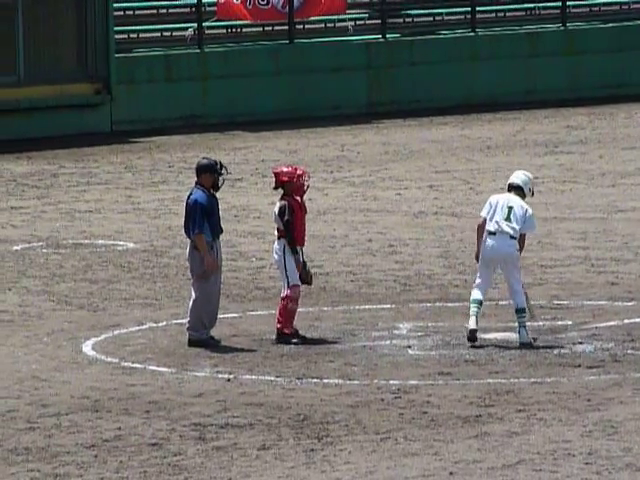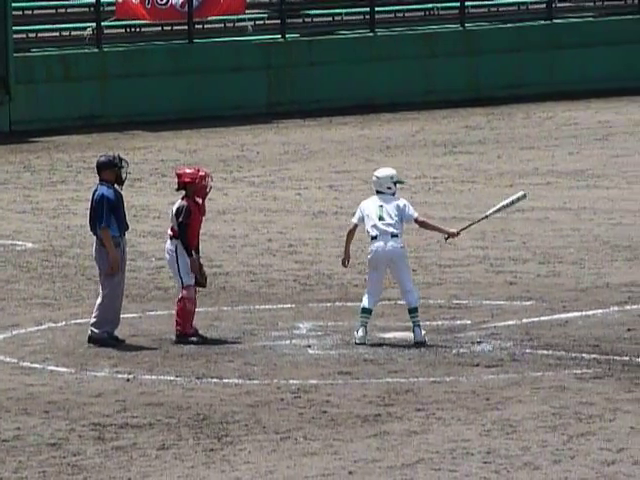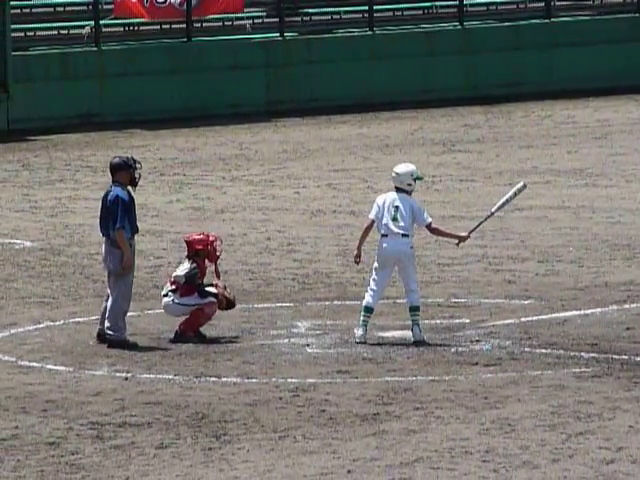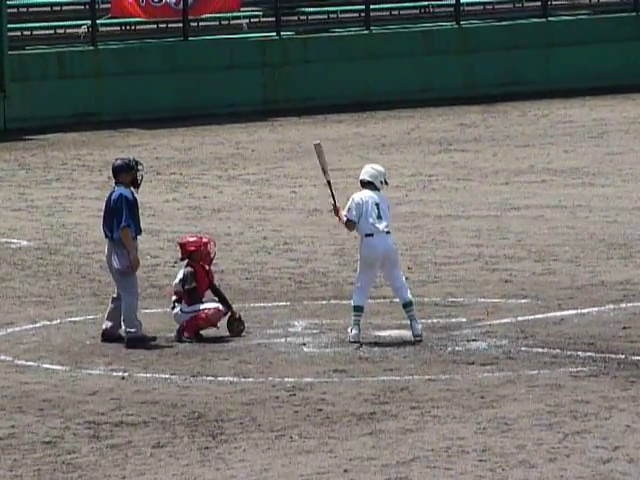
dt=1s
person 1, frame 1
left shoulder: (208, 195)
right shoulder: (198, 198)
right elbow: (197, 232)
right wrist: (207, 257)
left hip: (213, 246)
right hip: (203, 249)
left knee: (212, 293)
right knee: (202, 293)
left ankle: (204, 331)
right ankle: (196, 335)
person 1, frame 2
left shoulder: (111, 191)
right shoulder: (104, 194)
right elbow: (103, 227)
right wrist: (112, 252)
left hip: (116, 244)
right hip: (109, 246)
left knee: (115, 292)
right knee: (110, 292)
left ankle: (107, 331)
right ankle: (97, 332)
person 1, frame 3
left shoulder: (112, 192)
right shoulder: (119, 195)
right elbow: (118, 228)
right wrist: (127, 253)
left hip: (112, 246)
right hip: (119, 248)
left knee: (114, 292)
right knee: (121, 294)
left ankle: (105, 330)
right ankle: (115, 335)
person 1, frame 4
left shoulder: (115, 194)
right shoulder: (124, 195)
right elbow: (123, 227)
right wrist: (133, 253)
left hip: (115, 247)
right hip: (122, 249)
left knee: (122, 292)
right knee: (130, 293)
left ankle: (110, 330)
right ankle: (133, 333)
person 2, frame 1
left shoulder: (495, 199)
right shoulder: (526, 209)
left elbow: (481, 224)
right elbow: (522, 239)
left wrist: (478, 247)
right wrist: (516, 256)
left hip: (489, 244)
right hip: (510, 247)
left knee: (480, 286)
right knee: (517, 291)
left ankle: (473, 319)
right ankle: (523, 333)
person 2, frame 2
left shoulder: (365, 204)
right shoulder: (399, 202)
left elbow: (352, 229)
right elbow: (421, 222)
left wrist: (346, 252)
right wrist: (446, 232)
left hip: (376, 248)
right hip: (396, 247)
left knee: (372, 291)
right knee: (408, 290)
left ankle: (361, 332)
right ankle: (417, 331)
person 2, frame 3
left shoulder: (382, 199)
right shoulder: (413, 203)
left elbow: (369, 225)
right elbow: (432, 228)
left wrist: (359, 248)
right wrist: (458, 237)
left hip: (385, 246)
right hip: (405, 247)
left knee: (374, 289)
right knee: (412, 289)
left ankle: (361, 330)
right ankle: (416, 330)
person 2, frame 4
left shoulder: (358, 197)
right shoulder: (383, 199)
left elbow: (350, 226)
left wrist: (339, 213)
left hip: (369, 244)
right hip: (388, 242)
left knee: (361, 289)
right knee: (400, 285)
left ankle: (355, 330)
right ankle: (415, 326)
person 3, frame 1
left shoulder: (295, 202)
right shoulder: (285, 204)
right elbow: (288, 232)
left wrist: (299, 256)
right wrist: (297, 256)
left hip: (293, 250)
right hip: (285, 249)
left knee: (290, 289)
right knee: (292, 288)
left ankle: (288, 328)
right ankle: (282, 331)
person 3, frame 2
left shoulder: (196, 204)
right shoulder: (184, 205)
right elbow: (182, 234)
left wrist: (197, 257)
right wrist: (192, 258)
left hip: (186, 250)
right hip: (178, 249)
left knee: (191, 289)
right knee: (187, 289)
left ankle: (188, 328)
right ankle: (182, 332)
person 3, frame 3
left shoulder: (197, 262)
right shoulder: (195, 267)
left elbow: (197, 286)
right elbow: (201, 292)
left wrist: (214, 284)
right wrist: (217, 295)
left hip: (178, 297)
right hip: (173, 302)
left knee: (214, 296)
right knee: (211, 303)
left ankle: (192, 330)
right ankle: (183, 332)
person 3, frame 4
left shoulder: (202, 269)
right shoulder: (189, 271)
left elbow: (215, 290)
right elbow: (193, 298)
left wrist: (232, 309)
right wrist: (209, 316)
left hip: (193, 308)
right hip: (182, 312)
left knee: (224, 307)
right knee: (216, 310)
left ankle: (192, 328)
right ankle: (185, 330)
